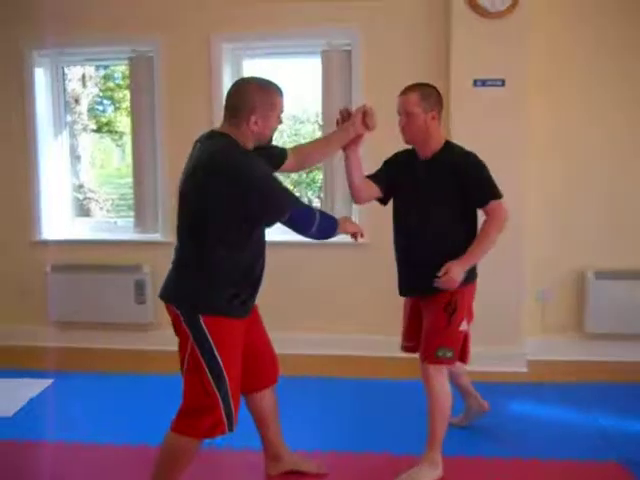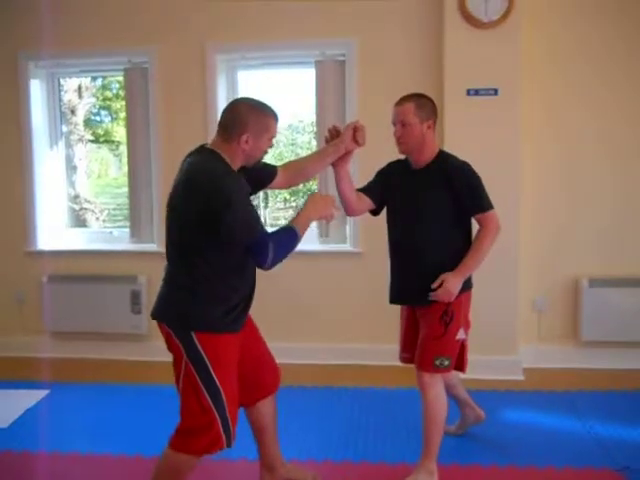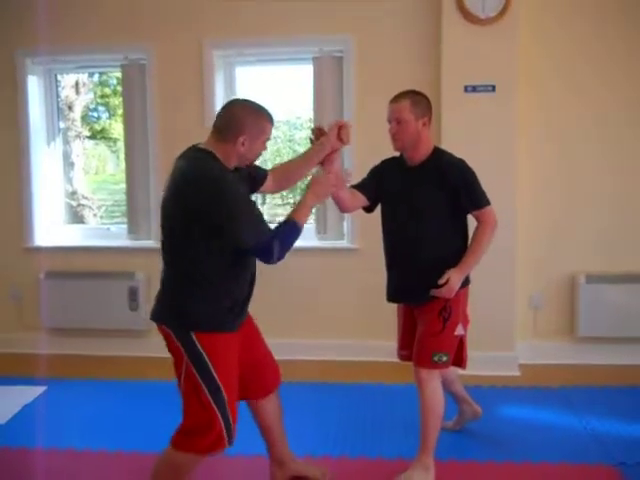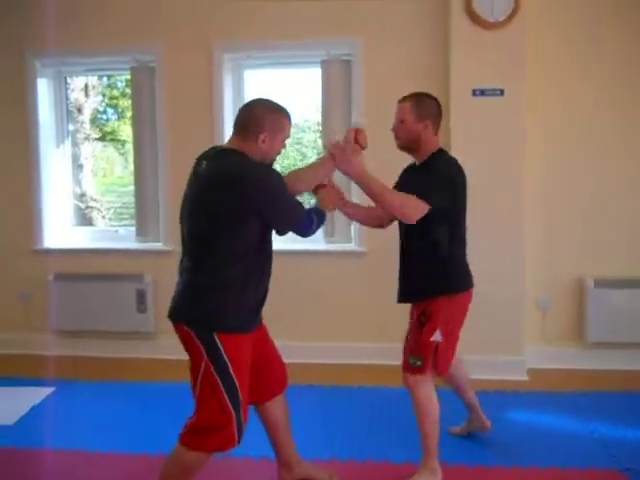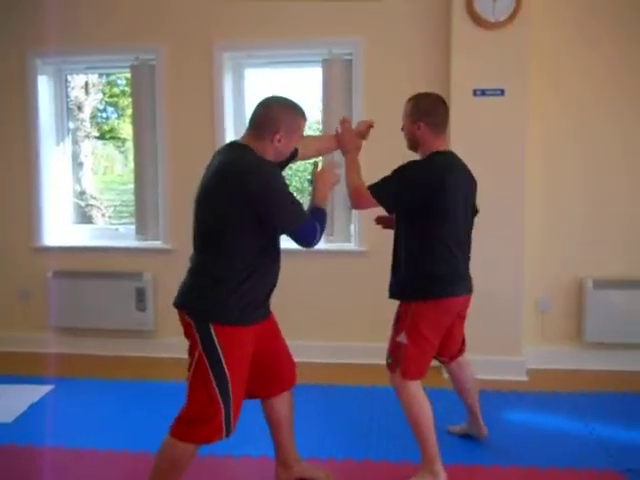
dt=0.7s
person 1, frame 1
left shoulder: (463, 163)
right shoulder: (400, 163)
left elbow: (498, 216)
right elbow: (361, 193)
left wrist: (462, 264)
right wrist: (351, 149)
left hip: (450, 283)
right hip: (416, 282)
left knee: (433, 366)
right knee: (436, 355)
right ankle: (474, 400)
person 1, frame 2
left shoulder: (456, 172)
right shoulder: (393, 174)
left elbow: (491, 225)
right elbow: (354, 206)
left wrist: (459, 275)
right wrist: (340, 166)
left hip: (445, 292)
right hip: (410, 291)
left knee: (429, 375)
right knee: (432, 364)
right ankle: (470, 410)
person 1, frame 3
left shoulder: (451, 169)
right shoulder: (386, 171)
left elbow: (488, 221)
right elbow: (348, 203)
left wrist: (461, 271)
right wrist: (329, 165)
left hip: (442, 289)
right hip: (406, 288)
left knee: (427, 371)
right knee: (429, 360)
right ankle: (467, 406)
person 1, frame 4
left shoulder: (444, 169)
right shoulder: (416, 171)
left elbow: (409, 214)
right elbow: (384, 217)
left wrist: (360, 174)
right wrist: (338, 199)
left hip: (443, 290)
right hip: (434, 287)
left knee: (417, 374)
right knee: (443, 357)
right ankle: (478, 417)
person 1, frame 5
left shoulder: (419, 173)
right shoulder: (461, 171)
left elbow: (359, 199)
left wrist: (351, 153)
right wrist: (401, 223)
left hip: (428, 293)
right hip: (457, 287)
left knee: (404, 376)
right knee: (453, 356)
right ankle: (476, 423)
person 2, frame 1
left shoulder: (224, 146)
right shoulder: (236, 166)
left elbow: (294, 159)
right elbow: (303, 220)
left wrist: (349, 132)
right wrist: (344, 224)
left hip: (229, 297)
right hip: (206, 303)
left knee: (261, 372)
right knee: (208, 408)
person 2, frame 2
left shoulder: (218, 165)
right shoulder: (215, 182)
left elbow: (283, 176)
right elbow: (267, 253)
left wrist: (338, 148)
right wrist: (310, 213)
left hip: (224, 312)
right hip: (197, 321)
left knee: (262, 380)
right knee: (208, 424)
person 2, frame 3
left shoulder: (210, 164)
right shoulder: (215, 182)
left elbow: (273, 180)
right elbow: (271, 249)
left wrist: (324, 148)
right wrist: (312, 197)
left hip: (225, 312)
right hip: (197, 320)
left knee: (263, 380)
right knee: (210, 425)
person 2, frame 4
left shoulder: (216, 161)
right shoulder: (250, 177)
left elbow: (287, 185)
right elbow: (302, 223)
left wrist: (337, 159)
right wrist: (325, 204)
left hip: (231, 310)
right hip: (214, 318)
left knee: (270, 381)
right knee: (219, 422)
person 2, frame 5
left shoulder: (240, 156)
right shoulder: (256, 174)
left elbow: (303, 149)
right elbow: (308, 234)
right wrist: (321, 191)
left hip: (246, 304)
right hip: (218, 312)
left knee: (279, 377)
right knee: (208, 415)
